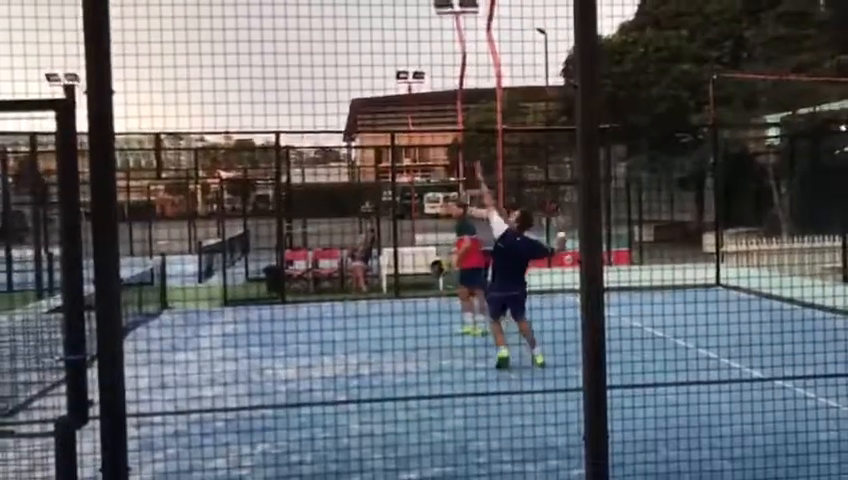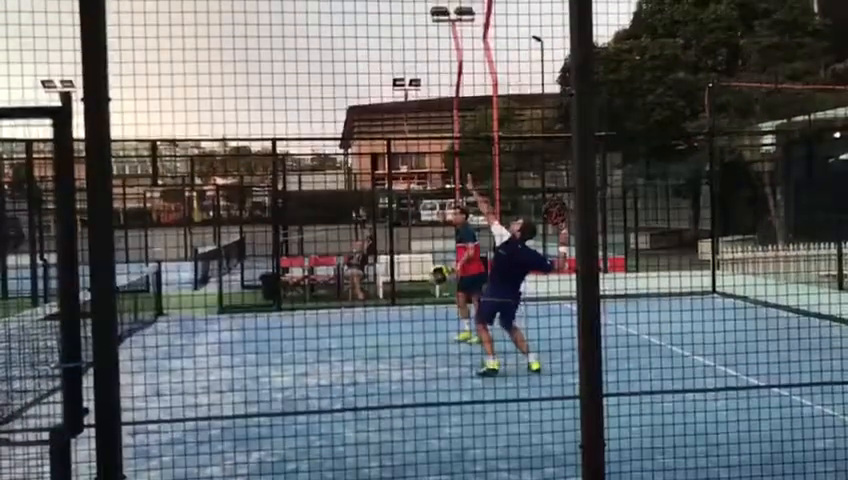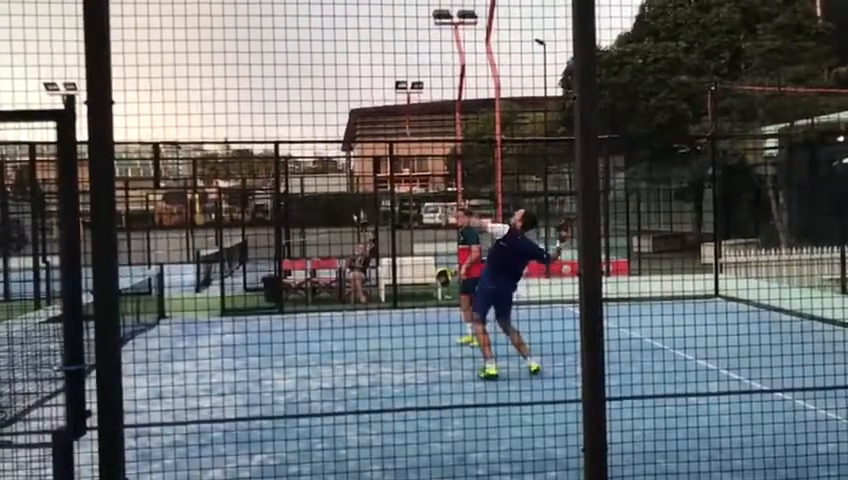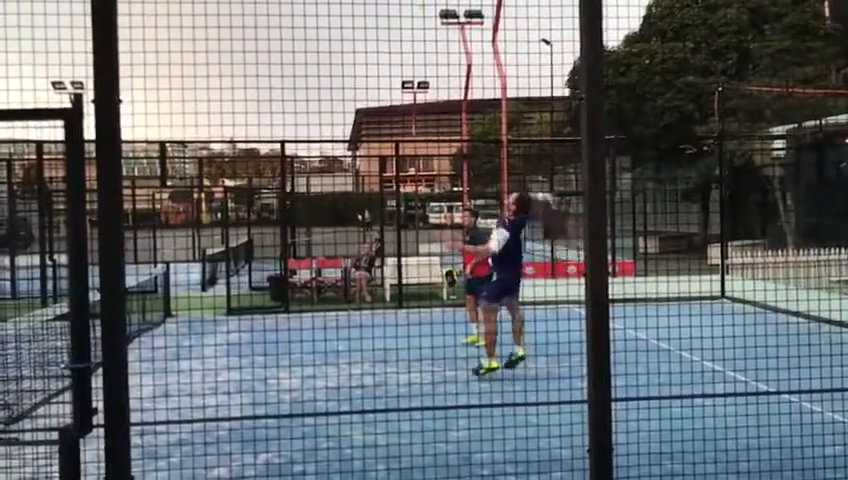
dt=1s
person 1, frame 1
left shoulder: (503, 233)
right shoulder: (531, 245)
left elbow: (489, 204)
right elbow: (555, 252)
left wrist: (481, 179)
right wrist: (561, 233)
left hip: (498, 290)
right hip: (518, 290)
left knee: (495, 319)
right knee: (520, 319)
left ankle: (502, 353)
right ankle: (537, 355)
person 1, frame 2
left shoulder: (505, 240)
right shoulder: (531, 255)
left elbow: (488, 214)
right elbow: (554, 267)
left wrist: (474, 192)
left hip: (493, 294)
right hip: (512, 297)
left knee: (481, 324)
right knee: (509, 325)
left ankle: (491, 362)
right ankle: (532, 359)
person 1, frame 3
left shoulder: (505, 232)
right shoulder: (530, 246)
left elbow: (481, 224)
right elbow: (551, 259)
right wrist: (559, 246)
left hip: (488, 285)
right hip: (507, 289)
left knee: (478, 322)
right knee: (506, 325)
left ankle: (490, 367)
right ankle: (531, 361)
person 1, frame 4
left shoulder: (504, 229)
right shoulder: (522, 216)
left elbow: (486, 252)
right elbow: (534, 201)
left wrist: (463, 247)
left hip: (501, 274)
right hip: (514, 271)
left knee: (489, 316)
right knee: (514, 308)
left ankle: (490, 361)
right ankle: (518, 349)
person 2, frame 1
left shoulder: (464, 223)
right shoulder: (462, 223)
left elbow: (467, 243)
left wrist: (457, 257)
right wrist: (457, 256)
left hip: (473, 265)
right hip: (468, 265)
left knee: (478, 294)
right knee: (464, 294)
left ankle: (481, 326)
right ankle: (469, 325)
person 2, frame 2
left shoulder: (466, 230)
right shoulder: (459, 230)
left elbow: (471, 252)
left wrist: (460, 263)
right wrist: (458, 265)
left hip: (474, 272)
right hip: (466, 272)
left knee: (476, 302)
right knee: (461, 300)
right ankle: (467, 332)
person 2, frame 3
left shoulder: (471, 233)
right shoulder: (461, 233)
left elbow: (475, 253)
left wrist: (465, 266)
right wrist: (461, 268)
left hip: (475, 274)
right hip: (466, 274)
right knee: (464, 303)
right ankle: (470, 334)
person 2, frame 4
left shoulder: (479, 233)
right shoulder: (467, 233)
left wrist: (470, 265)
right wrist: (465, 265)
left hip: (481, 273)
right hip: (471, 273)
right knee: (470, 302)
right ankle: (475, 334)
